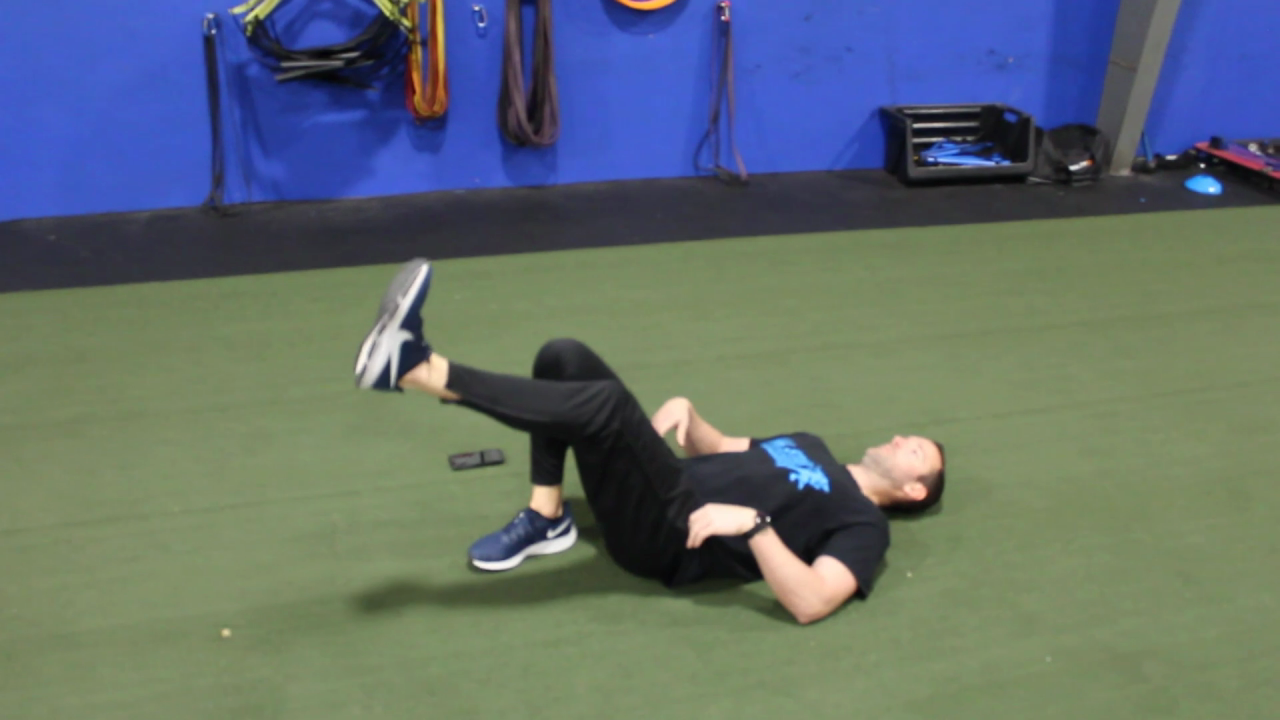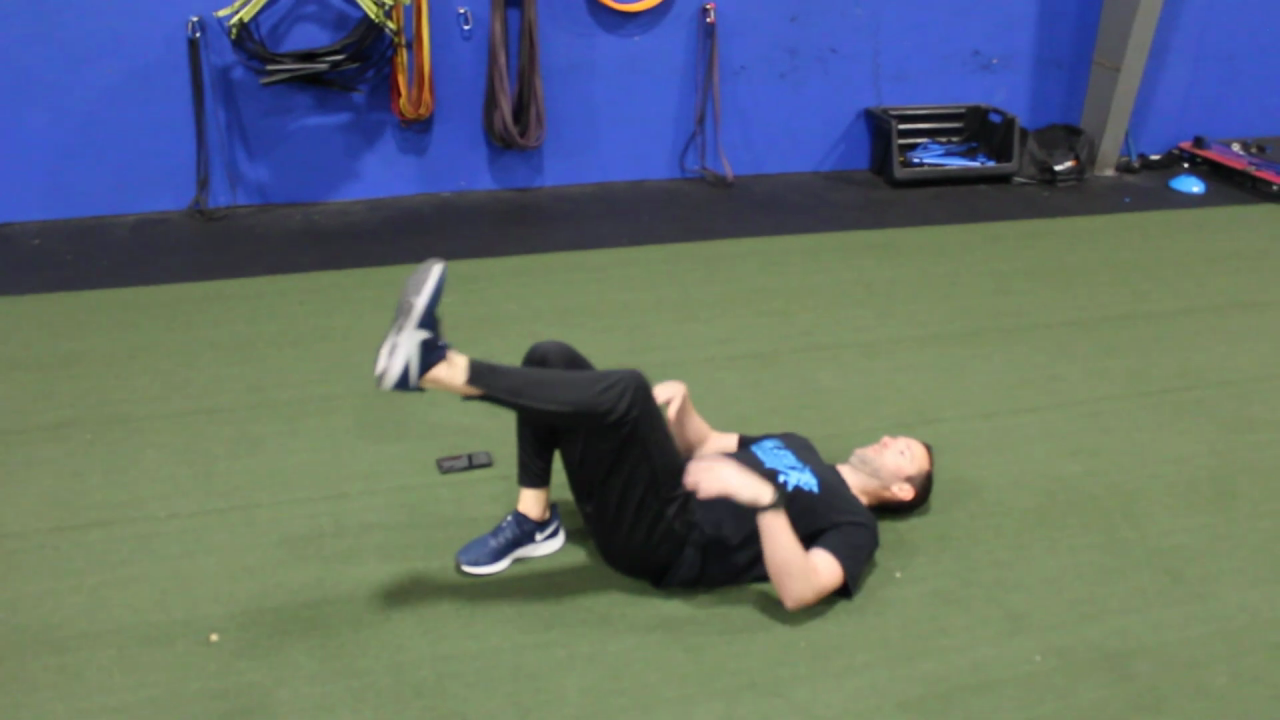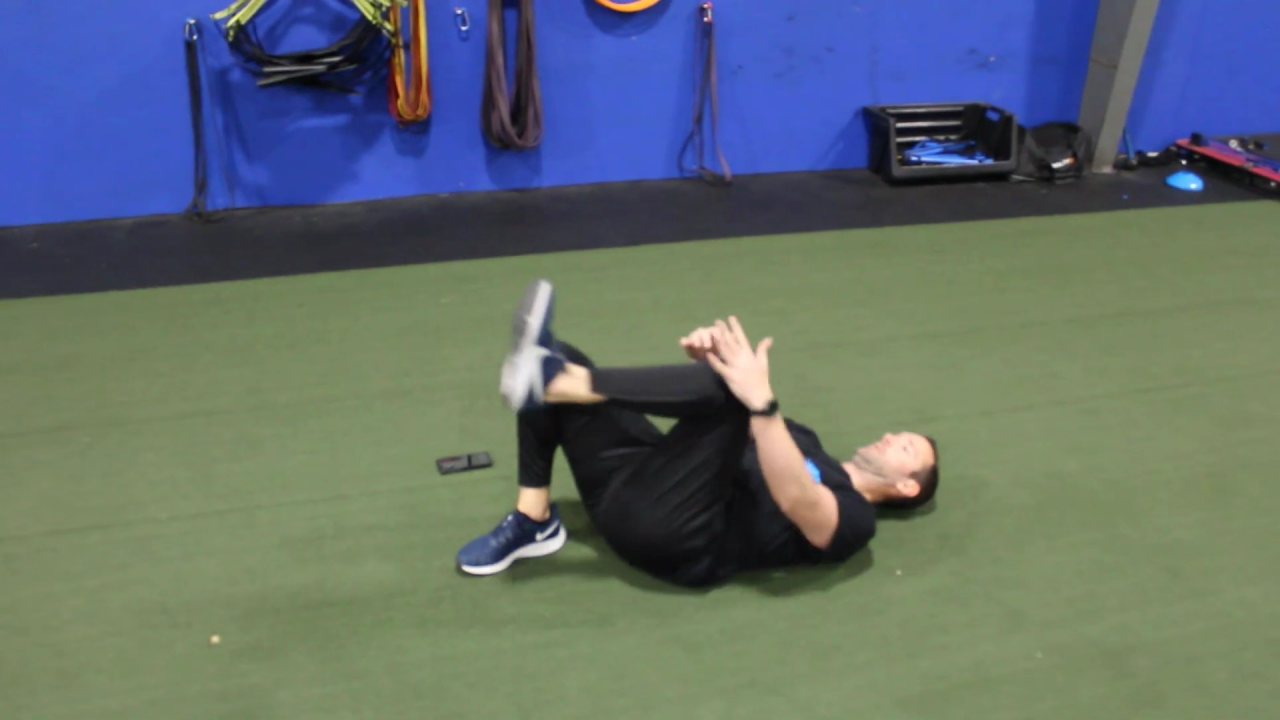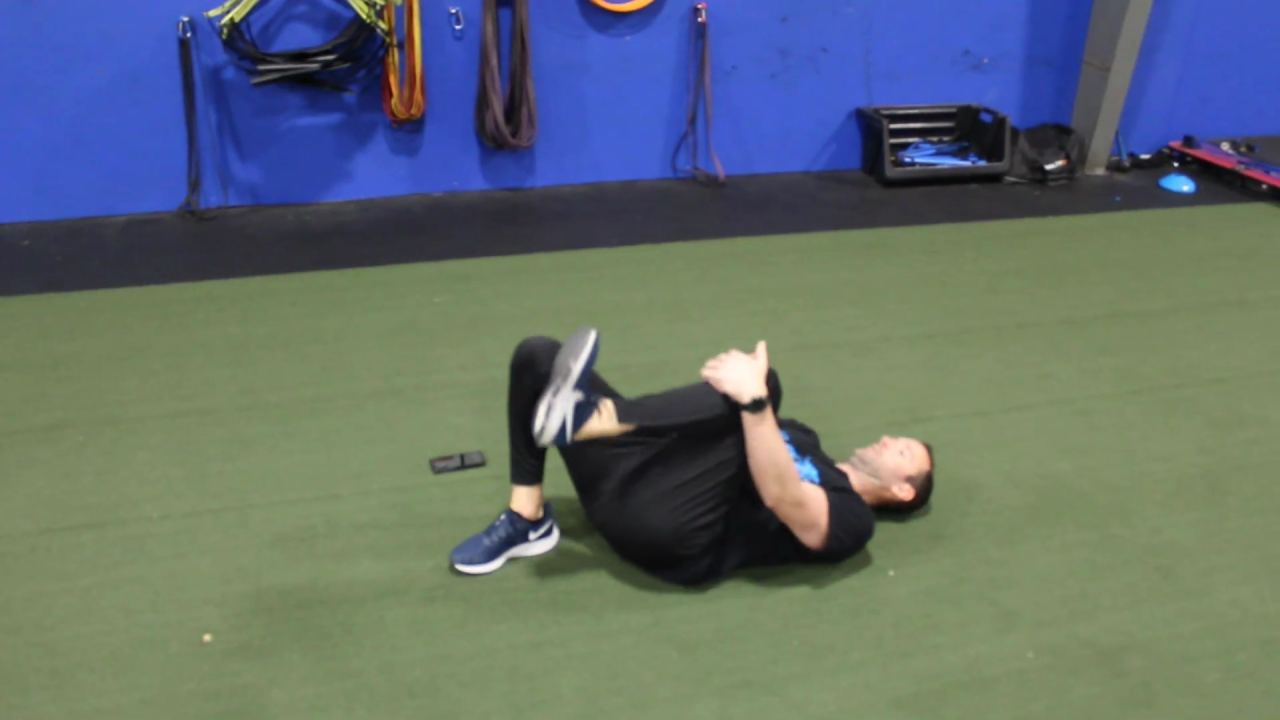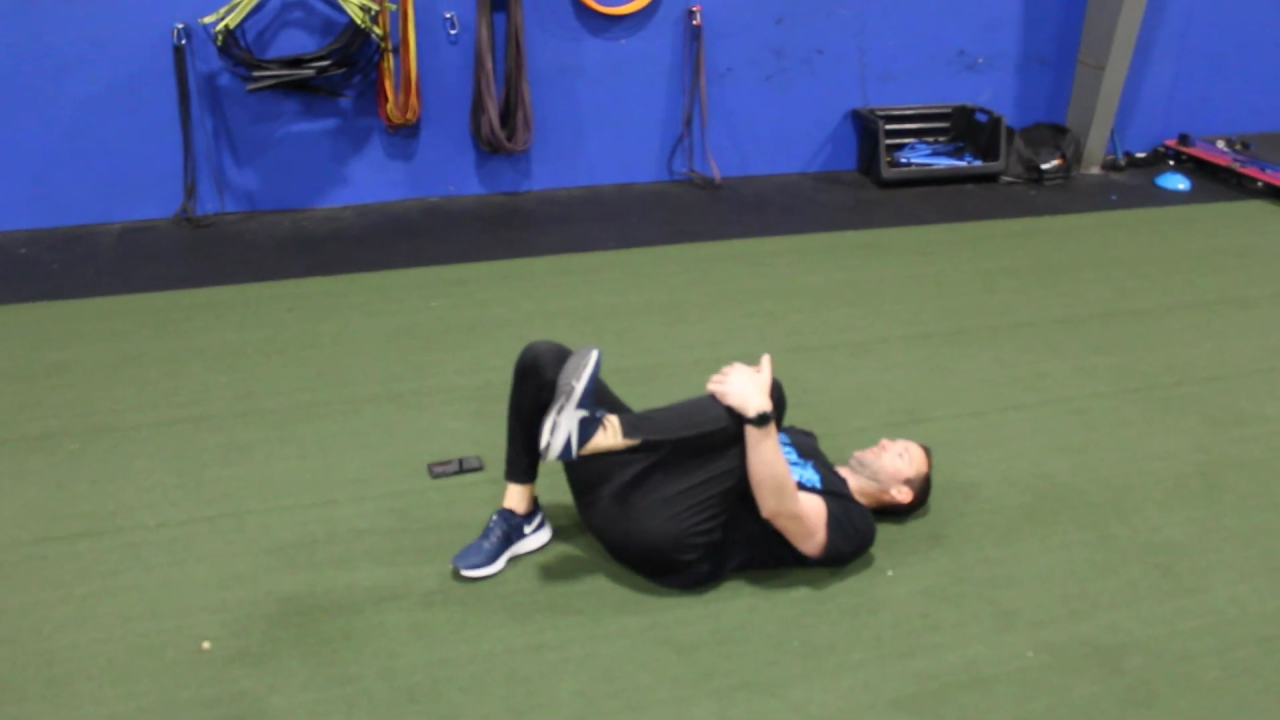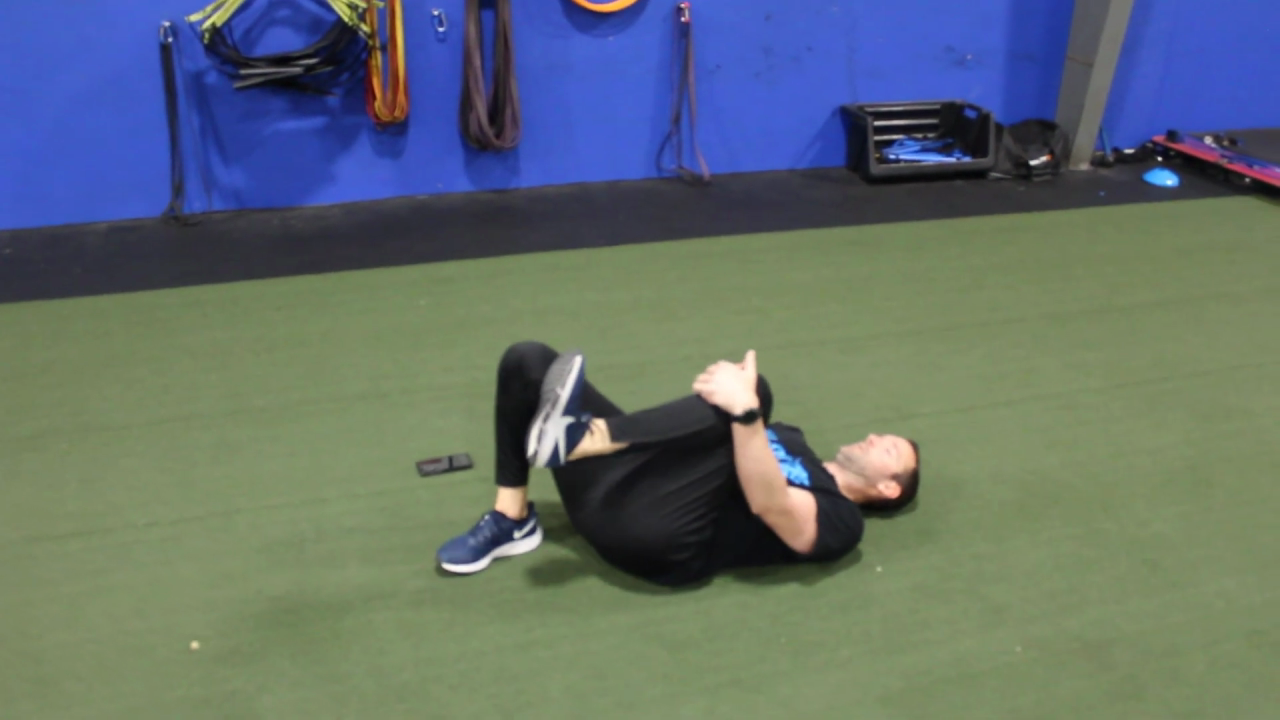
dt=0.3s
person 1, frame 1
left shoulder: (863, 525)
right shoulder: (810, 446)
left elbow: (808, 603)
right elbow: (718, 449)
left wrist: (751, 524)
right wrist: (687, 410)
left hip: (669, 533)
right hip: (672, 488)
left knee: (603, 404)
right knee: (564, 357)
left ankle: (417, 368)
right ankle: (545, 518)
person 1, frame 2
left shoulder: (852, 529)
right shoulder: (798, 448)
left elbow: (799, 592)
right elbow: (704, 447)
left wrist: (761, 497)
right wrist: (678, 404)
left hip: (662, 543)
right hip: (668, 493)
left knee: (626, 393)
right knee: (551, 357)
left ankle: (434, 368)
right ankle: (534, 520)
person 1, frame 3
left shoulder: (854, 519)
right shoulder: (807, 444)
left elbow: (793, 496)
left wrist: (758, 399)
right wrist: (713, 356)
left hip: (672, 535)
right hip: (631, 487)
left knee: (719, 388)
right knee: (561, 364)
left ankle: (550, 381)
right ankle: (532, 520)
person 1, frame 4
left shoulder: (852, 520)
right shoulder: (805, 441)
left elbow: (780, 496)
left wrist: (753, 397)
right wrist: (732, 382)
left hip: (668, 530)
right hip: (630, 485)
left knee: (760, 389)
right knee: (538, 356)
left ankle: (589, 419)
right ankle: (525, 520)
person 1, frame 5
left shoulder: (852, 525)
right shoulder: (801, 445)
left elbow: (777, 508)
left wrist: (759, 411)
right wrist: (740, 394)
left hip: (666, 534)
right hip: (628, 486)
left knee: (764, 406)
right knee: (543, 359)
left ankle: (596, 433)
right ankle: (518, 518)
person 1, frame 6
left shoulder: (840, 521)
right shoulder: (791, 442)
left elbow: (768, 504)
left wrist: (743, 408)
right wrist: (726, 392)
left hip: (655, 534)
right hip: (618, 484)
left knee: (750, 396)
right knee: (528, 360)
left ankle: (581, 439)
right ankle: (511, 520)
